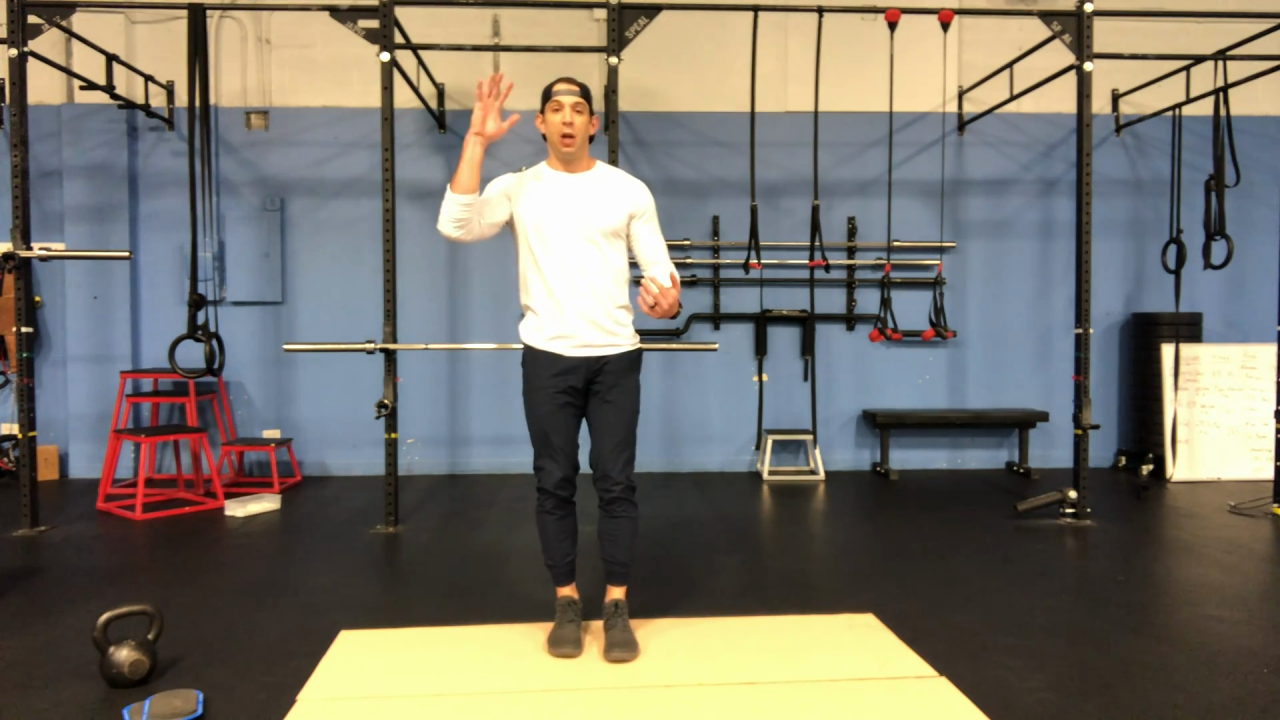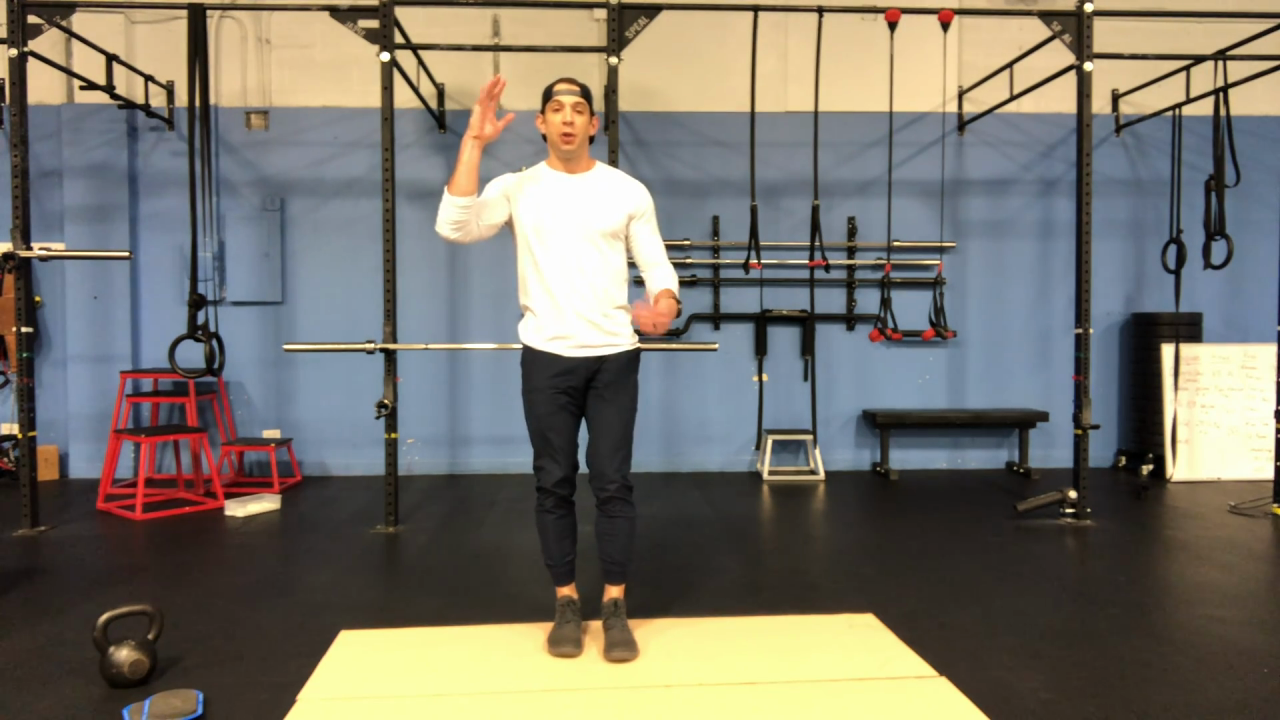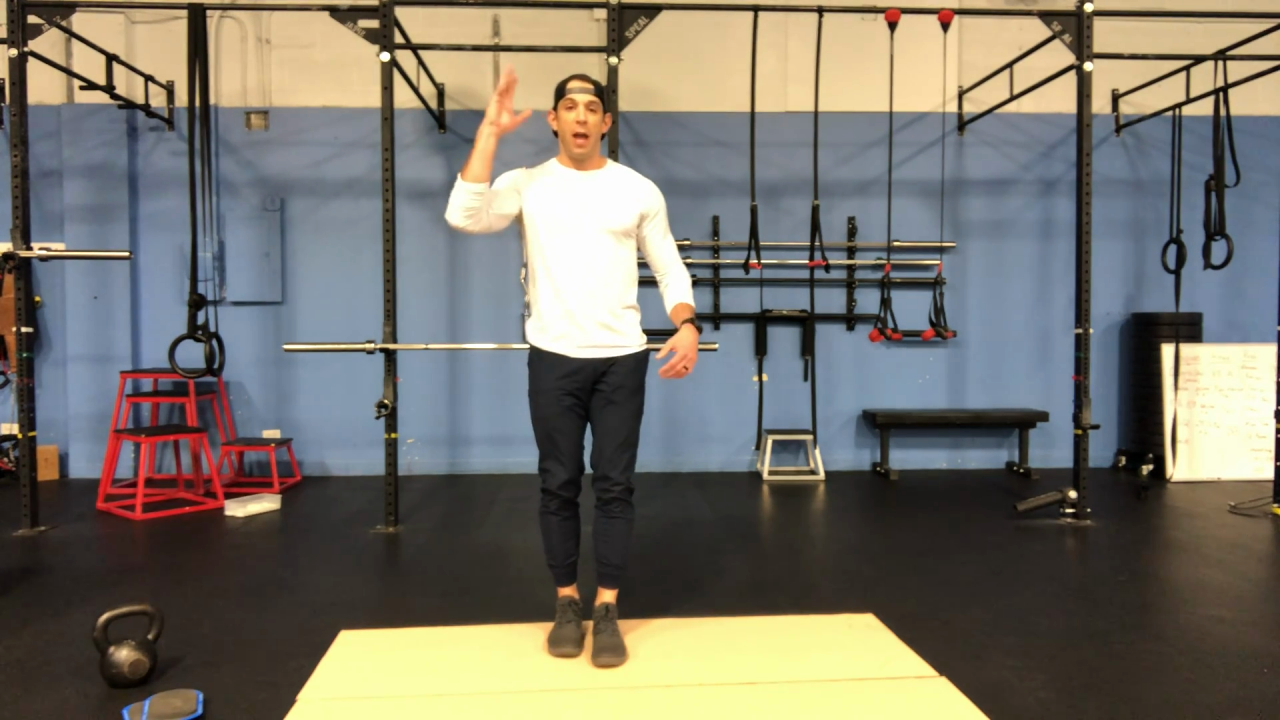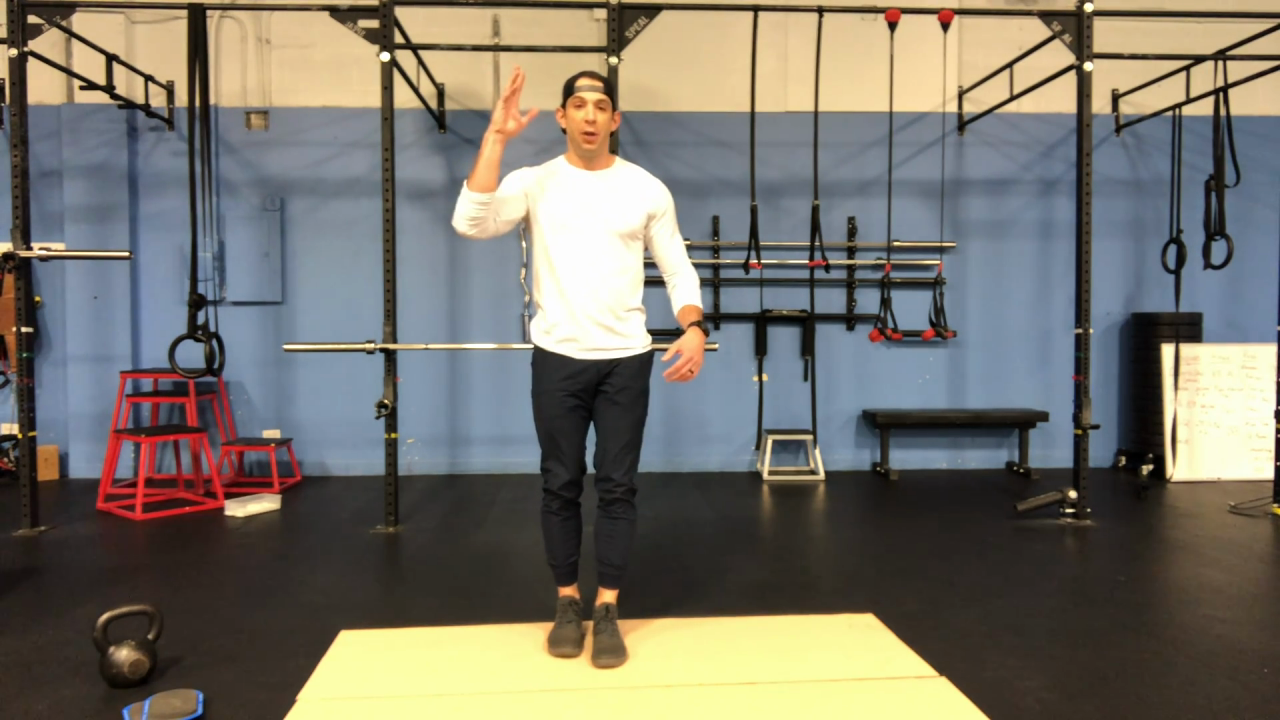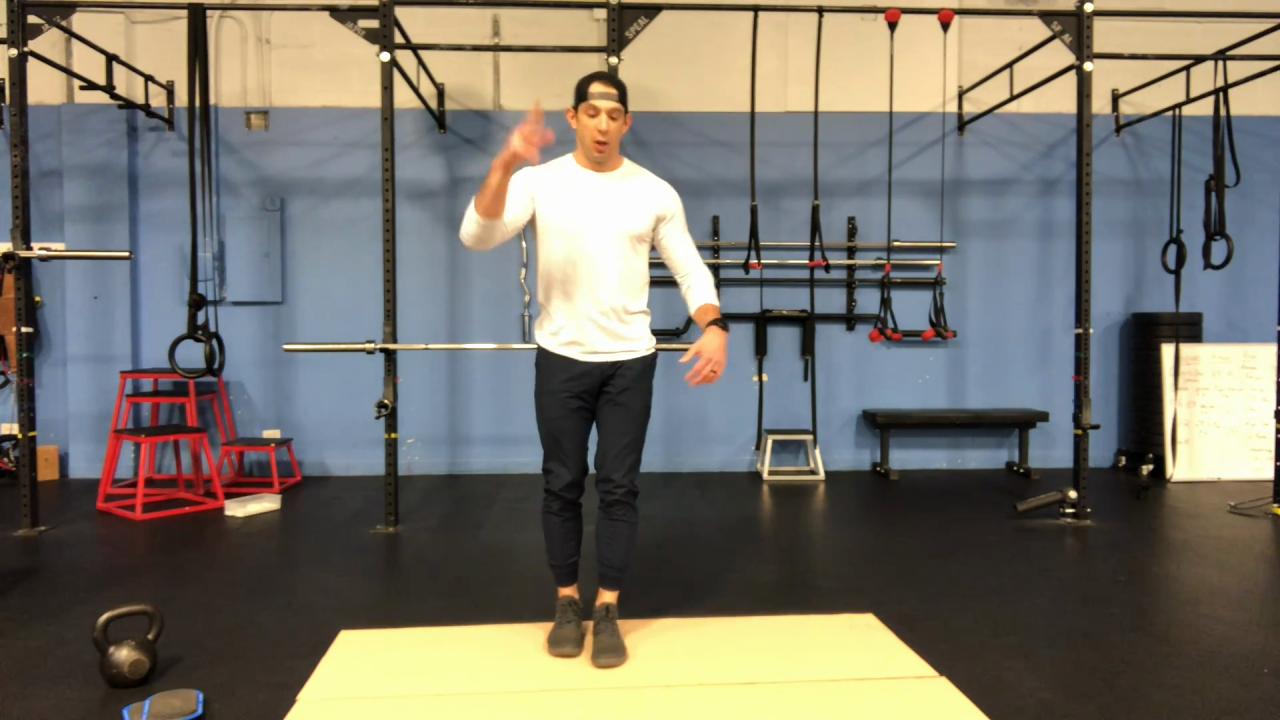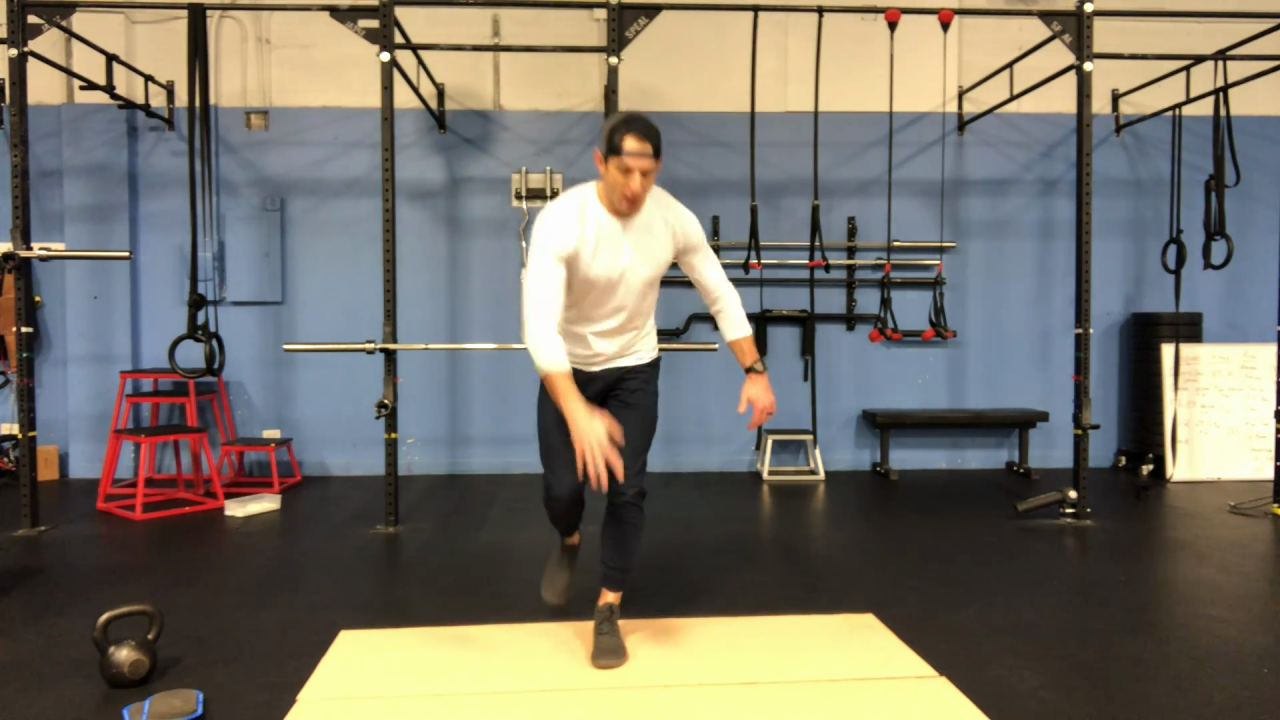
dt=0.4s
person 1, frame 1
left shoulder: (629, 190)
right shoulder: (517, 188)
left elbow: (658, 266)
right elbow: (456, 225)
left wrist: (669, 301)
right wrist: (477, 140)
left hip: (615, 357)
right hip: (548, 358)
left knee: (616, 482)
right knee: (554, 483)
left ankle: (616, 607)
right ankle: (567, 603)
person 1, frame 2
left shoulder: (628, 190)
right shoulder: (516, 188)
left elbow: (657, 266)
right elbow: (454, 227)
left wrist: (666, 305)
right wrist: (473, 142)
left hip: (613, 356)
right hip: (547, 358)
left knee: (612, 482)
right knee: (554, 482)
left ankle: (614, 606)
right ankle: (566, 603)
person 1, frame 3
left shoulder: (639, 190)
right shoulder: (526, 185)
left elbow: (670, 269)
right elbow: (463, 216)
left wrist: (687, 326)
right wrist: (490, 131)
left hip: (621, 359)
right hip: (553, 359)
left knee: (614, 484)
right knee: (559, 484)
left ankle: (606, 611)
right ankle: (567, 604)
person 1, frame 4
left shoulder: (647, 189)
right shoulder: (533, 182)
left elbow: (678, 270)
right elbow: (470, 223)
left wrist: (694, 329)
right wrist: (496, 137)
left hip: (626, 360)
right hip: (557, 359)
left knee: (617, 485)
right knee: (560, 485)
left ankle: (606, 611)
right ankle: (567, 603)
person 1, frame 5
left shoulder: (655, 191)
right shoulder: (538, 181)
left elbow: (691, 269)
right elbow: (475, 236)
left wrist: (714, 327)
right wrist: (505, 164)
left hip: (629, 362)
right hip: (561, 360)
left knee: (618, 487)
right knee: (562, 485)
left ankle: (606, 612)
right ankle: (567, 604)
person 1, frame 6
left shoulder: (675, 219)
right shoulder: (563, 219)
left elbow: (721, 295)
right elbow: (540, 324)
left wrist: (754, 371)
right wrist: (578, 416)
left hip: (635, 368)
right hip: (571, 368)
left knee: (628, 490)
right knee: (563, 485)
left ankle: (607, 611)
right ankle: (568, 543)
